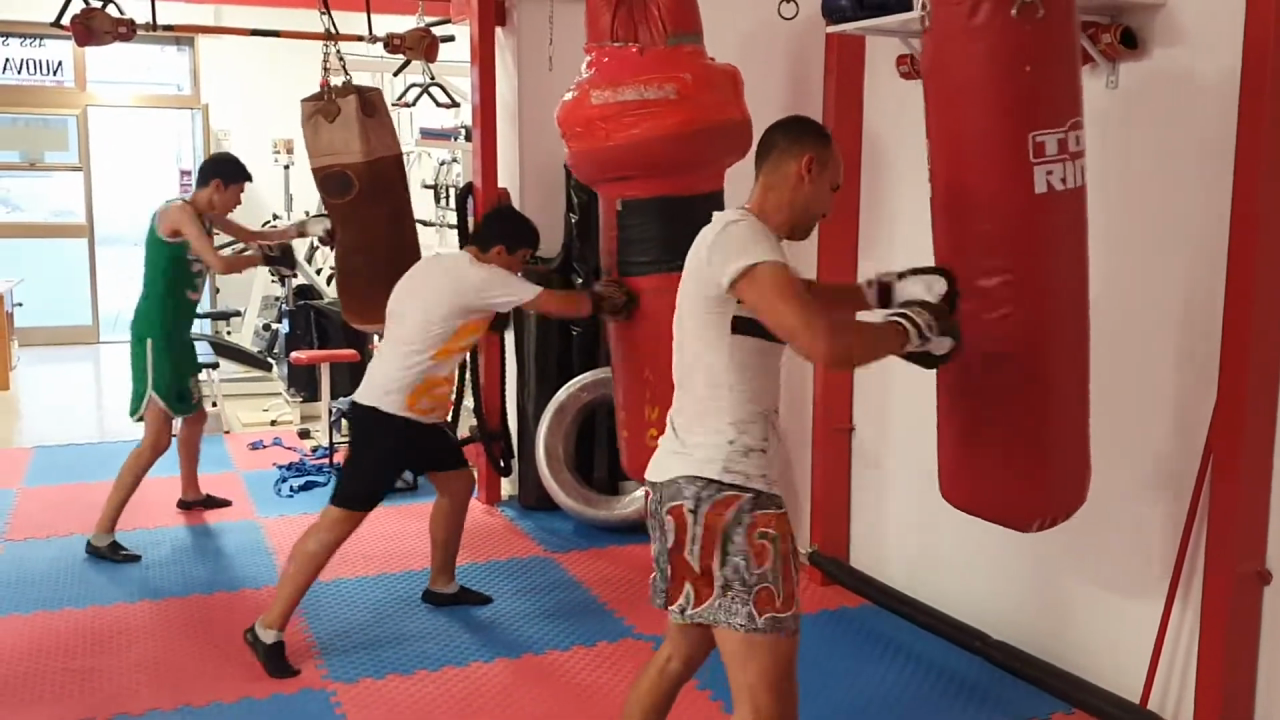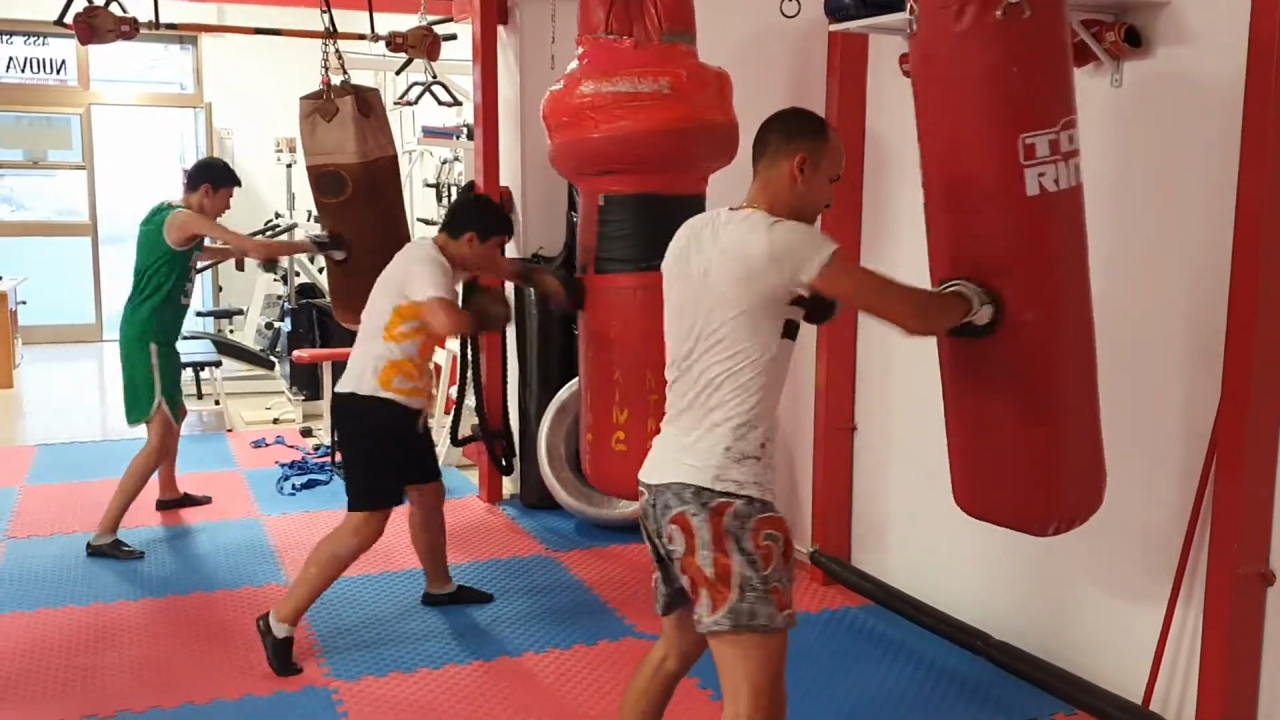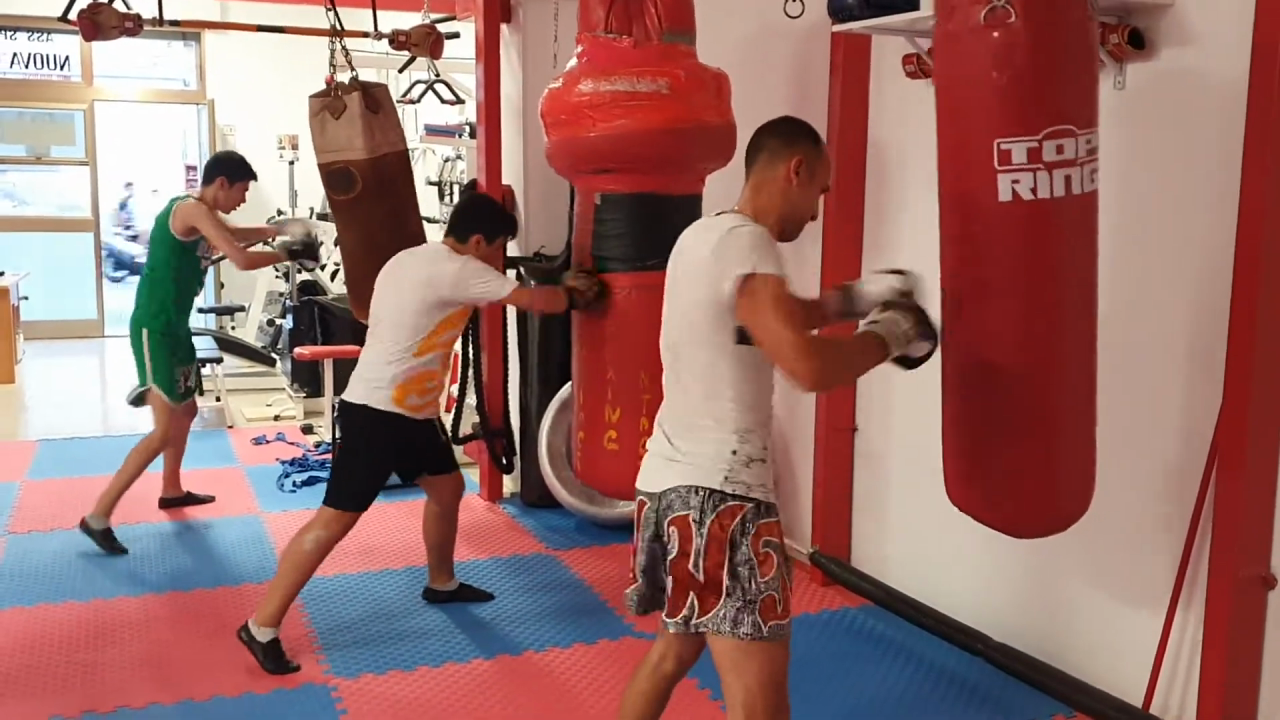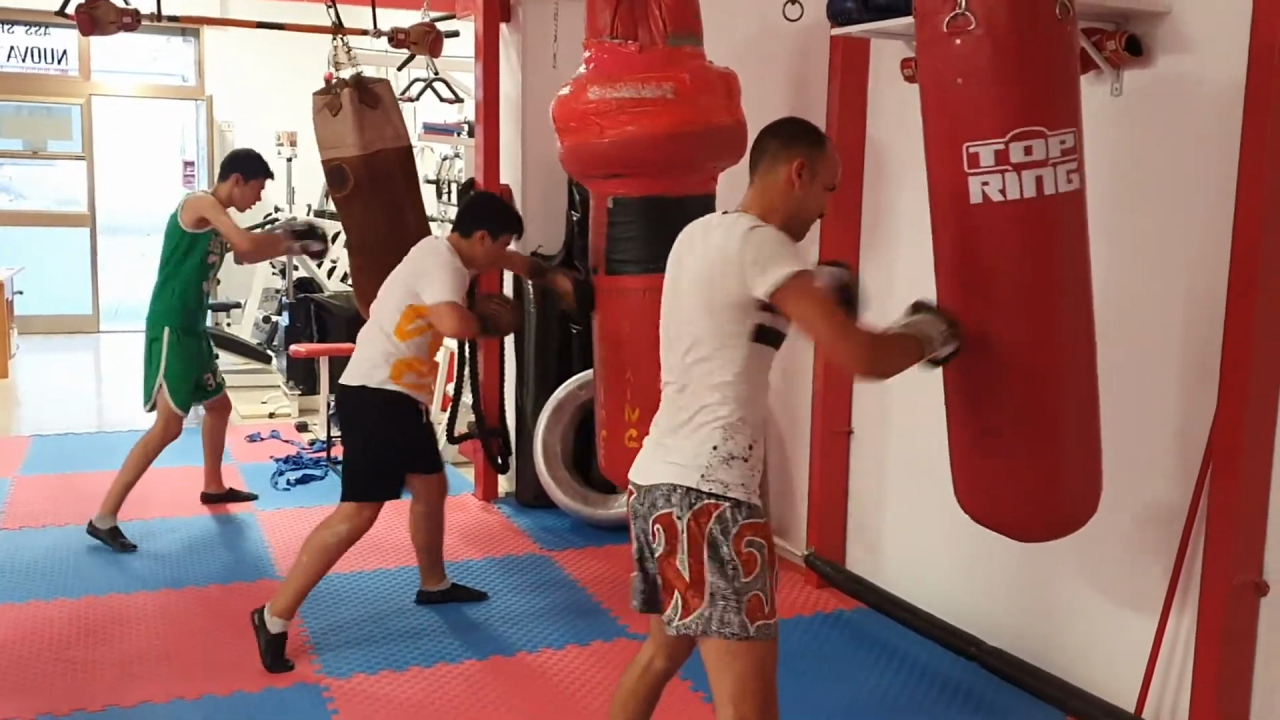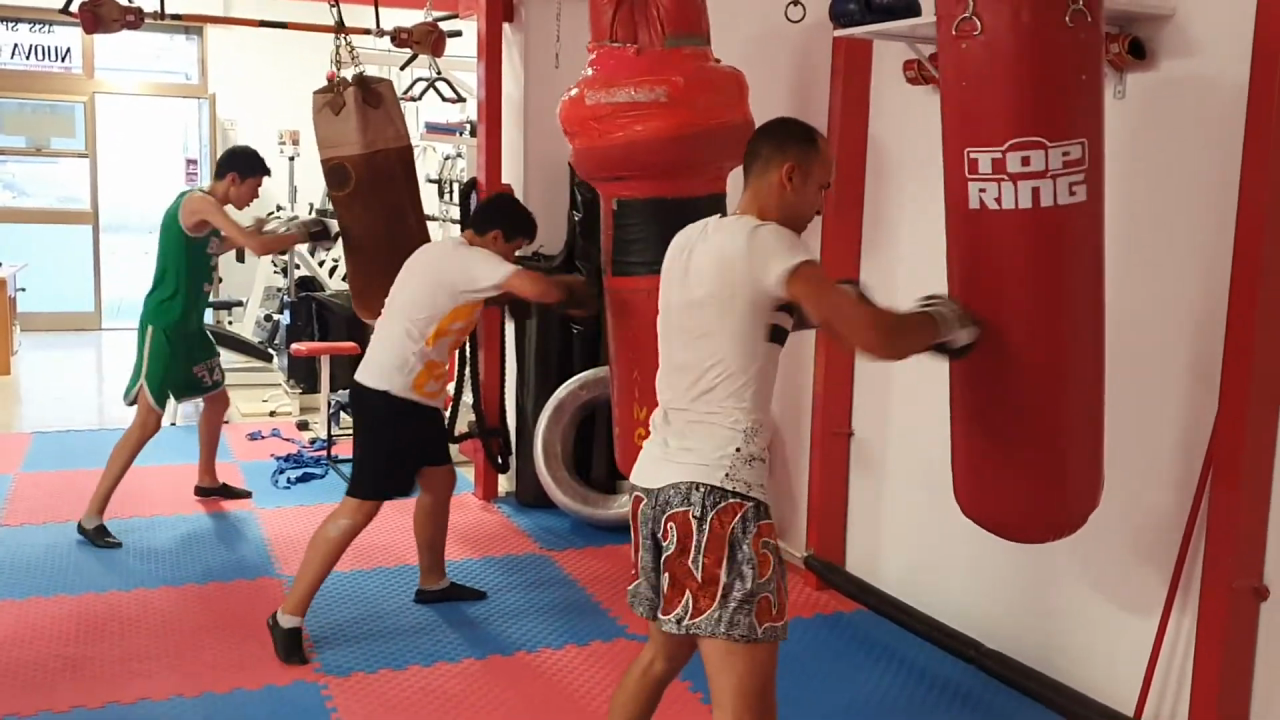
dt=0.5s
person 1, frame 1
left shoulder: (723, 237)
right shoulder: (742, 239)
left elbow: (809, 302)
right elbow: (827, 345)
left wrist: (890, 287)
right wrist: (915, 324)
left hip: (679, 476)
right hip: (723, 485)
left knee: (683, 650)
person 1, frame 2
left shoulder: (692, 236)
right shoulder: (778, 239)
right elbow: (905, 312)
left wrist: (812, 292)
right wrist: (972, 302)
left hip: (672, 475)
right hip: (723, 491)
left knee: (675, 648)
person 1, frame 3
left shoulder: (701, 237)
right shoulder: (745, 244)
right elbow: (812, 367)
left wrist: (847, 301)
right wrist: (895, 333)
left hip: (667, 480)
right hip: (718, 494)
left knee: (675, 649)
person 1, frame 4
left shoulder: (700, 235)
right shoulder: (760, 244)
right elbow: (859, 358)
left wrist: (824, 295)
right wrist: (927, 332)
left hip: (659, 478)
right hip: (705, 491)
left knee: (666, 648)
person 1, frame 5
left shoulder: (689, 241)
right shoulder: (765, 244)
right elbow: (875, 340)
left wrist: (842, 299)
right wrist: (946, 322)
left hip: (663, 480)
right hip: (716, 492)
left knee: (665, 650)
person 2, frame 1
left shoulder: (435, 265)
right shoulder: (484, 279)
right elbow: (557, 305)
right wrist: (602, 300)
left hip: (417, 409)
right hip: (386, 412)
left knee: (459, 484)
right knee: (341, 520)
left ankle: (441, 585)
right ankle: (268, 630)
person 2, frame 2
left shoulder: (437, 253)
right shoulder: (429, 262)
left elbow: (493, 267)
right elbow: (446, 322)
left wrist: (543, 280)
right wrist: (492, 315)
left hip: (398, 402)
right hip: (371, 404)
left knee: (430, 497)
right knee: (366, 524)
left ankle: (440, 586)
right ankle: (279, 622)
person 2, frame 3
left shoulder: (410, 259)
right shoulder: (458, 271)
right elbow: (534, 300)
right wrist: (579, 293)
left hip: (411, 409)
right hip: (375, 413)
left knee: (449, 487)
right knee: (335, 520)
left ankle: (442, 582)
right ankle: (262, 627)
person 2, frame 4
left shoulder: (449, 251)
right shoulder: (439, 259)
left elbow: (511, 263)
right elbow: (453, 324)
left wrist: (549, 276)
right wrist: (492, 320)
left hip: (399, 394)
right hip: (378, 396)
left knee: (430, 488)
right knee: (357, 512)
left ankle: (434, 584)
right ankle: (275, 618)
person 2, frame 5
left shoulder: (446, 253)
right shoulder: (466, 260)
right elbow: (537, 289)
right wrist: (574, 293)
left hip: (414, 395)
right hip: (388, 395)
left knee: (440, 482)
right knee: (360, 507)
left ankle: (433, 582)
right ankle: (289, 616)
person 3, frame 1
left shoulder: (204, 215)
right shoulder: (178, 212)
left elbow: (253, 236)
right elbow: (219, 265)
left wrist: (299, 229)
right wrist: (265, 256)
left hip: (177, 334)
right hip: (156, 337)
left knee: (195, 415)
right knee: (157, 439)
left ankle: (190, 492)
right ankle: (100, 535)
person 3, frame 2
left shoulder: (168, 213)
right shoulder: (187, 219)
left elbow: (194, 254)
right elbow: (254, 250)
left wrist: (229, 249)
right wrist: (310, 244)
left hip: (155, 335)
right hip: (148, 339)
left knee: (172, 418)
right knee: (160, 437)
left ankle: (169, 492)
right ankle: (104, 536)
person 3, frame 3
left shoulder: (200, 212)
right shoulder: (192, 210)
left elbow: (240, 237)
right elbow: (241, 260)
left wrist: (282, 229)
right wrist: (288, 252)
left hip: (174, 327)
right hip: (155, 329)
left knee: (184, 410)
right knee: (164, 429)
left ankle: (172, 489)
right ankle: (98, 516)
person 3, frame 4
left shoulder: (212, 209)
right shoulder: (201, 204)
left elbow: (244, 254)
right elbow: (249, 243)
left wrist: (285, 236)
right wrist: (293, 238)
left hip: (192, 326)
right hip: (172, 326)
left knee: (219, 407)
right knee: (167, 425)
left ankle: (213, 487)
right ankle: (102, 518)
person 3, frame 5
left shoulder: (208, 210)
right shoulder: (200, 203)
left elbow: (207, 252)
right elbow: (257, 245)
right wrist: (304, 230)
left hip: (190, 325)
right hip: (163, 327)
left knee: (218, 400)
right knee: (146, 424)
left ankle: (207, 480)
right ankle: (91, 517)
